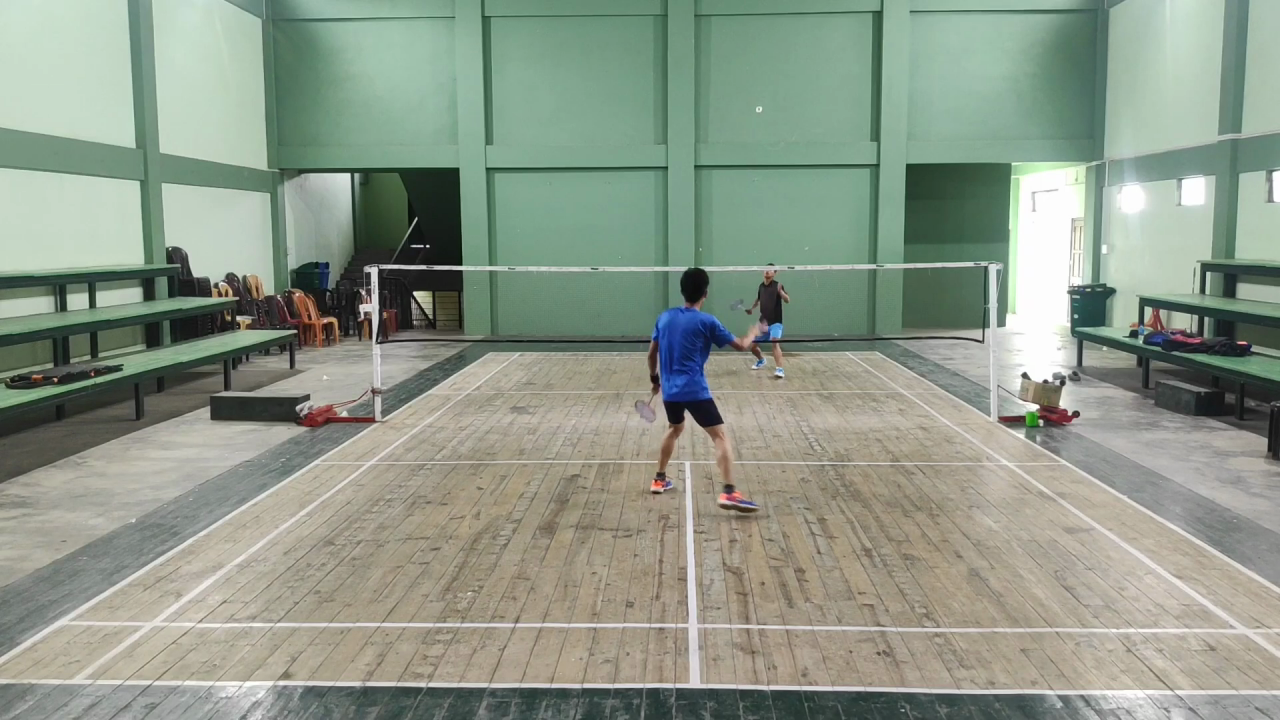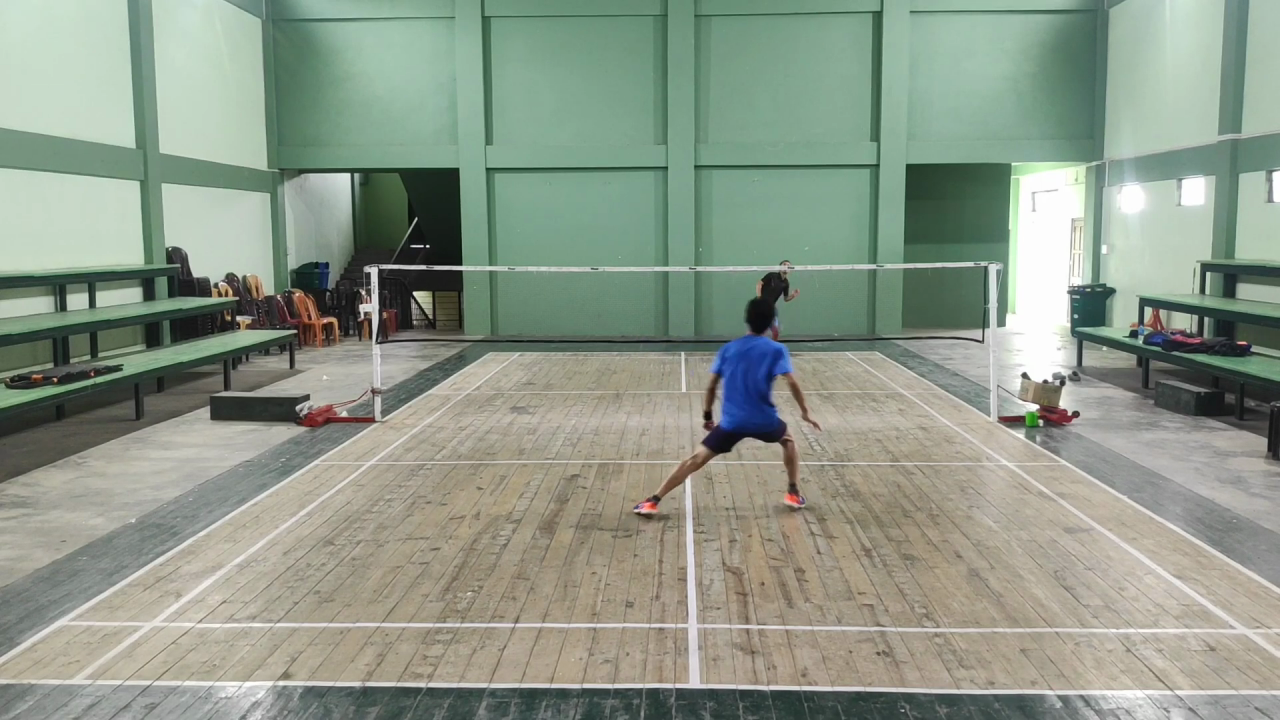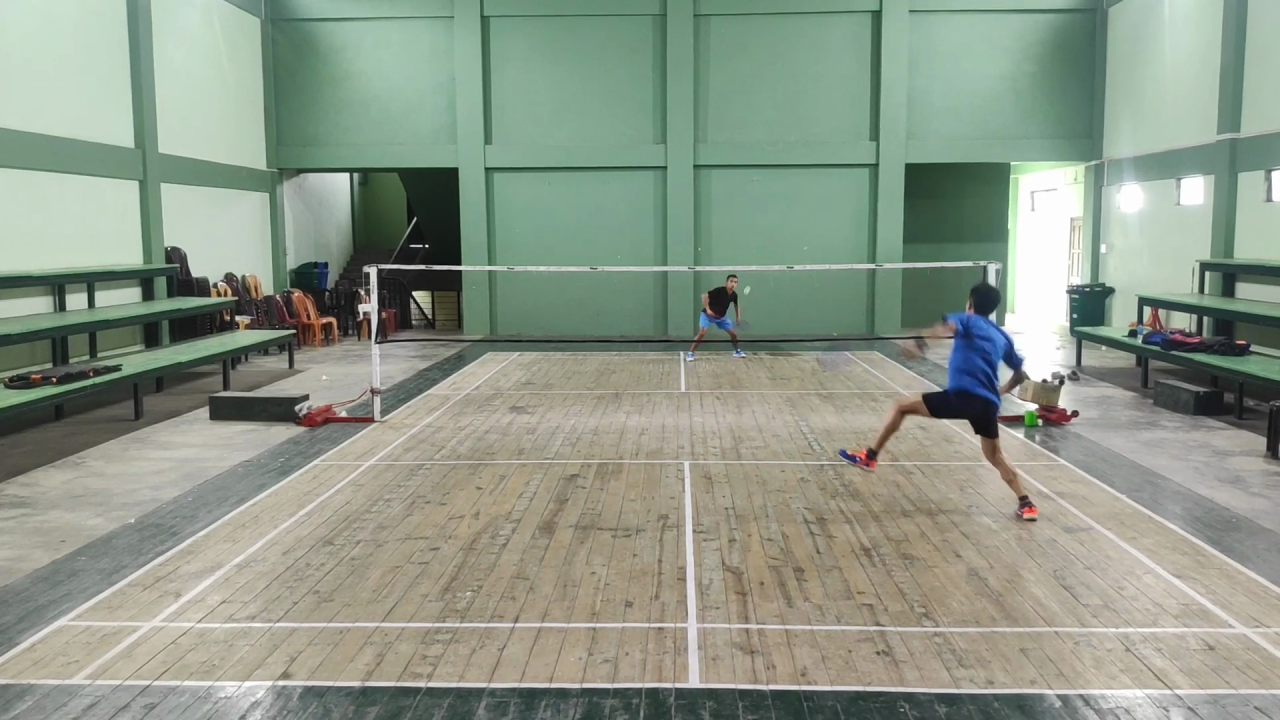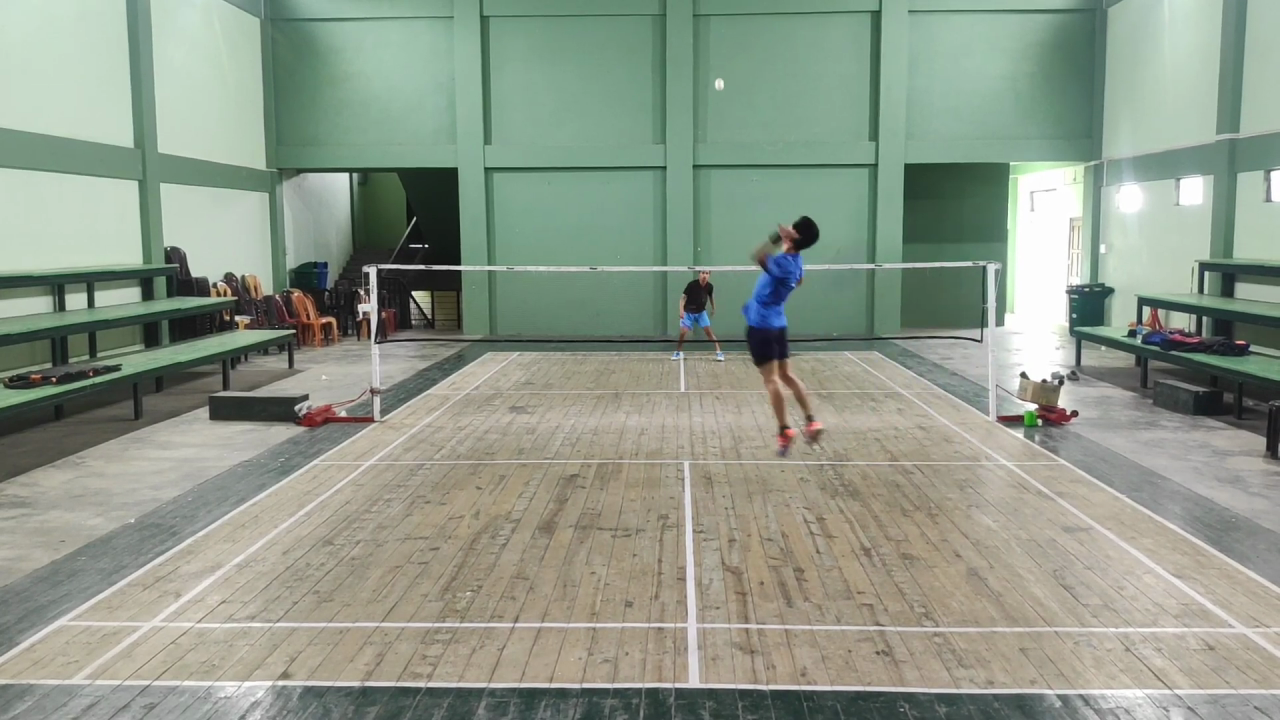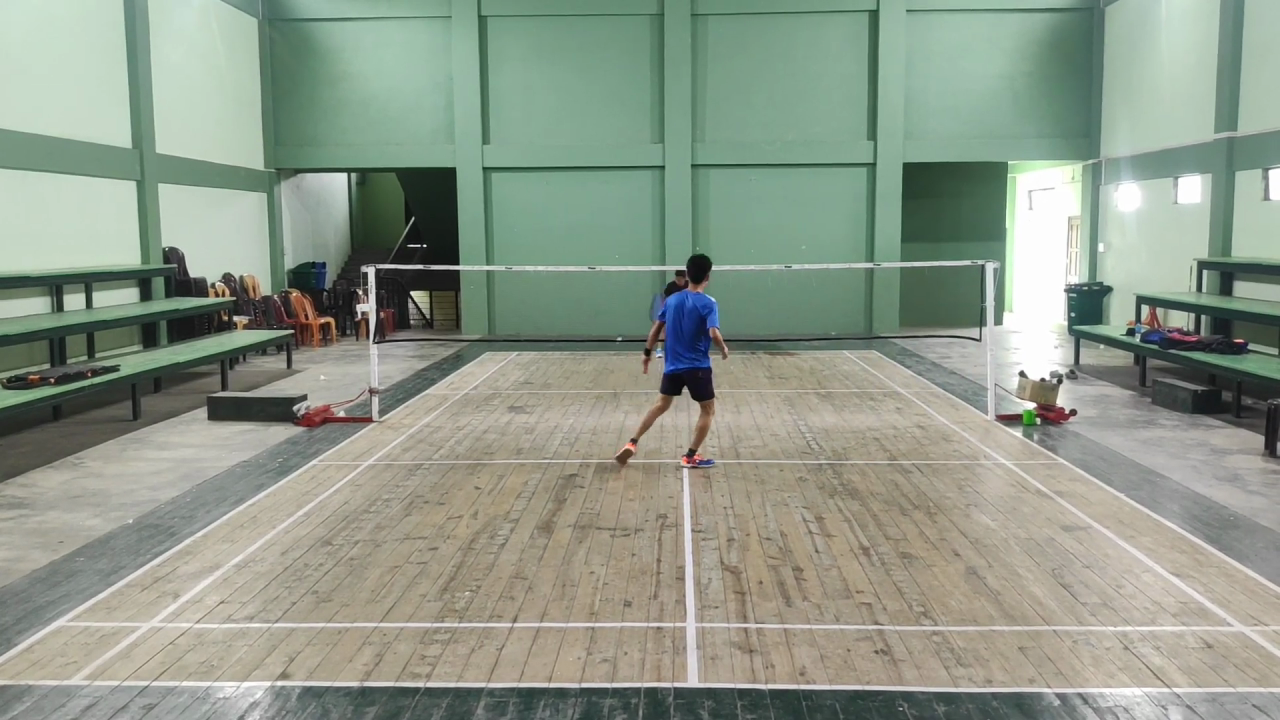
dt=1s
person 1, frame 1
left shoulder: (664, 318)
right shoulder: (707, 322)
left elbow: (651, 354)
right elbow: (740, 346)
left wrist: (655, 380)
right wrist: (753, 333)
left hip: (670, 391)
right hip: (695, 391)
left knee: (674, 430)
right knee: (720, 438)
left ankle: (659, 479)
right ankle: (729, 493)
person 1, frame 2
left shoulder: (730, 348)
right shoulder: (777, 350)
left elbow: (711, 387)
right elbow: (792, 383)
left wrist: (707, 417)
right wrist: (805, 413)
left hip: (733, 422)
right hip: (765, 420)
left knee: (695, 461)
right knee: (788, 441)
left ankle: (652, 502)
right ankle: (793, 494)
person 1, frame 3
left shoulder: (965, 320)
right shoulder: (1002, 337)
left elbow: (948, 328)
right elbow: (1021, 373)
left wrist: (920, 344)
right wrist: (1004, 390)
left hip: (962, 393)
right hip: (989, 402)
left knee: (902, 406)
right knee: (995, 456)
left ankle: (869, 457)
right ankle: (1026, 504)
person 1, frame 4
left shoulder: (784, 262)
right shoulder: (794, 262)
left elbow: (761, 258)
left wrist: (778, 239)
left hip: (761, 327)
right hip: (778, 327)
left knee: (771, 380)
right knee: (788, 376)
left ankle: (785, 431)
right ankle: (811, 422)
person 1, frame 5
left shoulder: (671, 301)
right shoulder: (708, 303)
left elbow: (655, 330)
right elbow: (714, 335)
left wrist: (647, 353)
right wrist: (723, 348)
left hip: (673, 365)
right hip: (697, 366)
left knee: (660, 406)
right knee: (708, 411)
left ankle: (631, 444)
right ankle: (690, 456)
